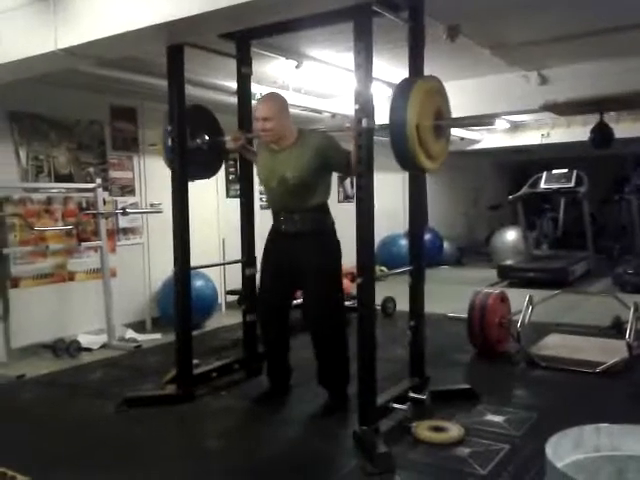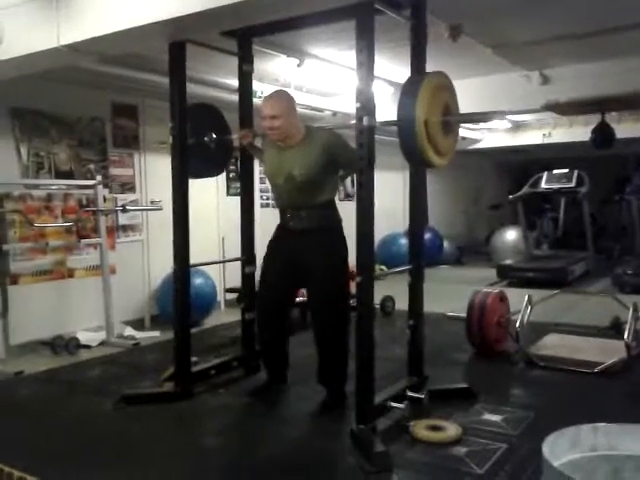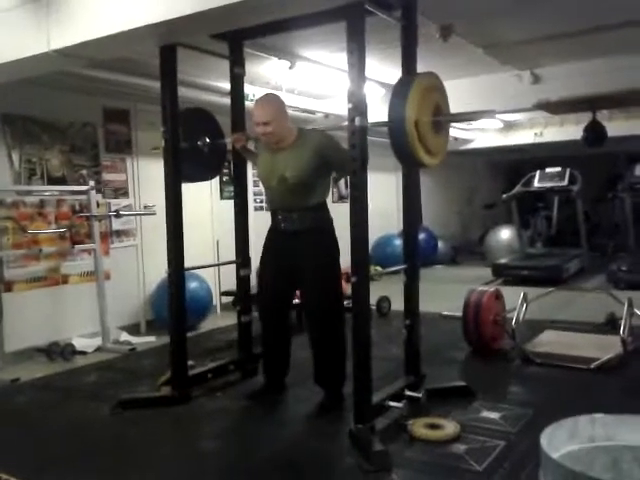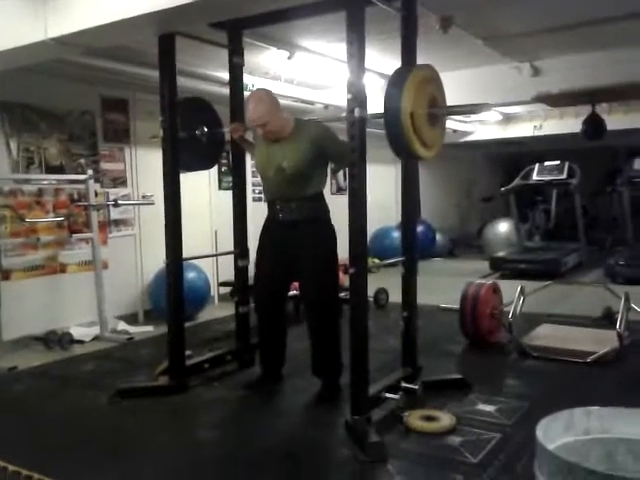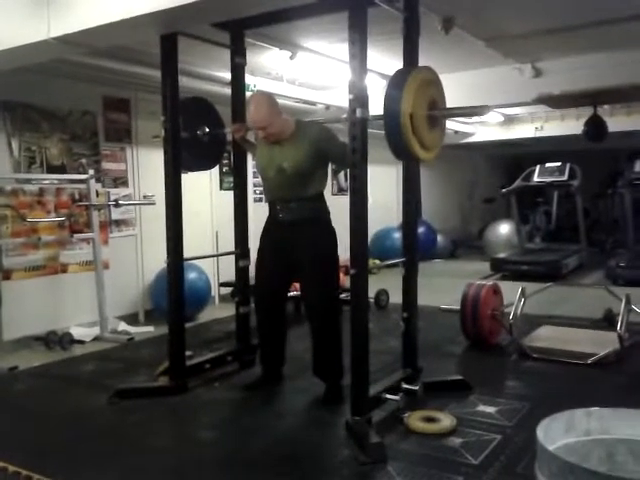
dt=0.2s
person 1, frame 1
left shoulder: (318, 143)
right shoulder: (264, 147)
left elbow: (351, 168)
right wrist: (243, 150)
left hip: (315, 236)
right hip: (279, 235)
left knee: (323, 318)
right knee: (269, 313)
left ankle: (337, 390)
right ankle: (279, 383)
person 1, frame 2
left shoulder: (325, 141)
right shoulder: (270, 144)
left elbow: (358, 166)
right wrist: (250, 147)
left hip: (322, 233)
right hip: (286, 232)
left knee: (327, 314)
right knee: (268, 306)
left ankle: (335, 388)
right ankle: (275, 375)
person 1, frame 3
left shoulder: (317, 142)
right shoulder: (263, 146)
left elbow: (351, 168)
right wrist: (243, 150)
left hip: (314, 234)
right hip: (278, 234)
left knee: (322, 314)
right knee: (270, 310)
left ankle: (332, 388)
right ankle: (274, 379)
person 1, frame 4
left shoulder: (314, 134)
right shoulder: (260, 137)
left elbow: (348, 159)
right wrist: (241, 141)
left hip: (311, 224)
right hip: (275, 225)
left knee: (320, 305)
right knee: (266, 300)
left ankle: (330, 378)
right ankle: (271, 370)
person 1, frame 5
left shoulder: (314, 135)
right shoulder: (262, 139)
left elbow: (348, 160)
right wrist: (242, 141)
left hip: (312, 225)
right hip: (276, 225)
left knee: (321, 306)
right knee: (266, 301)
left ankle: (332, 379)
right ankle: (271, 370)
